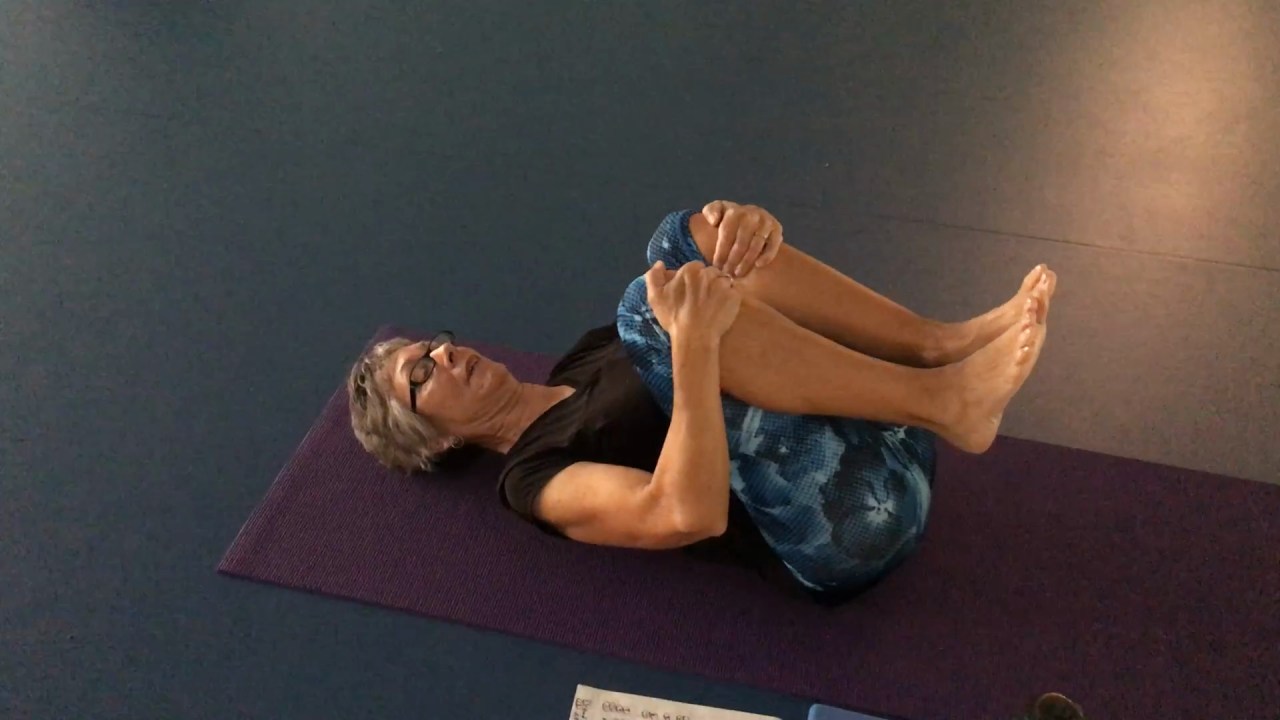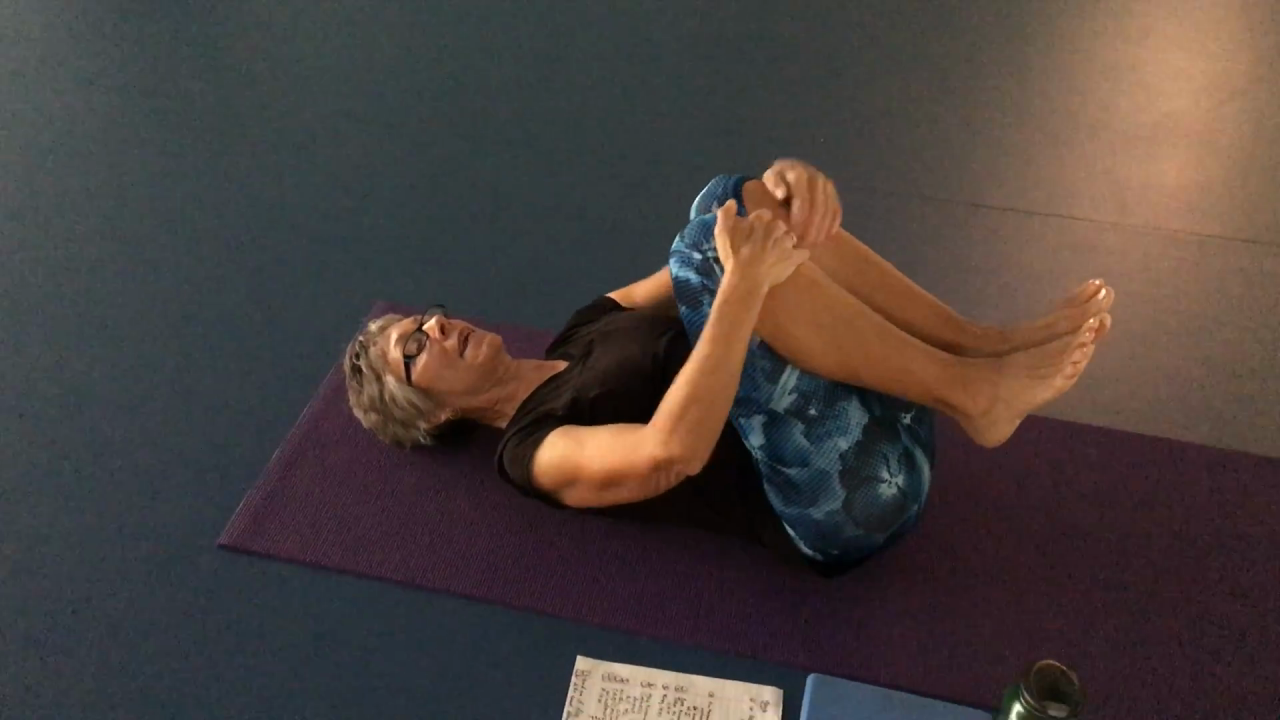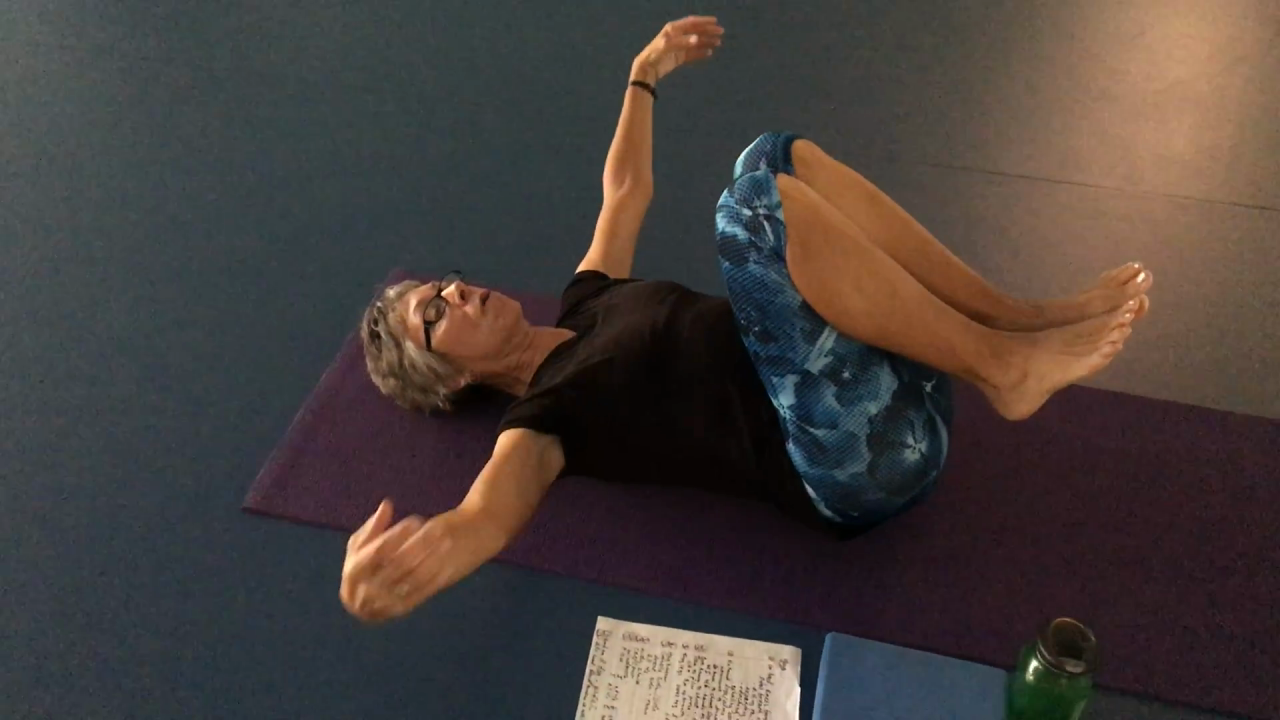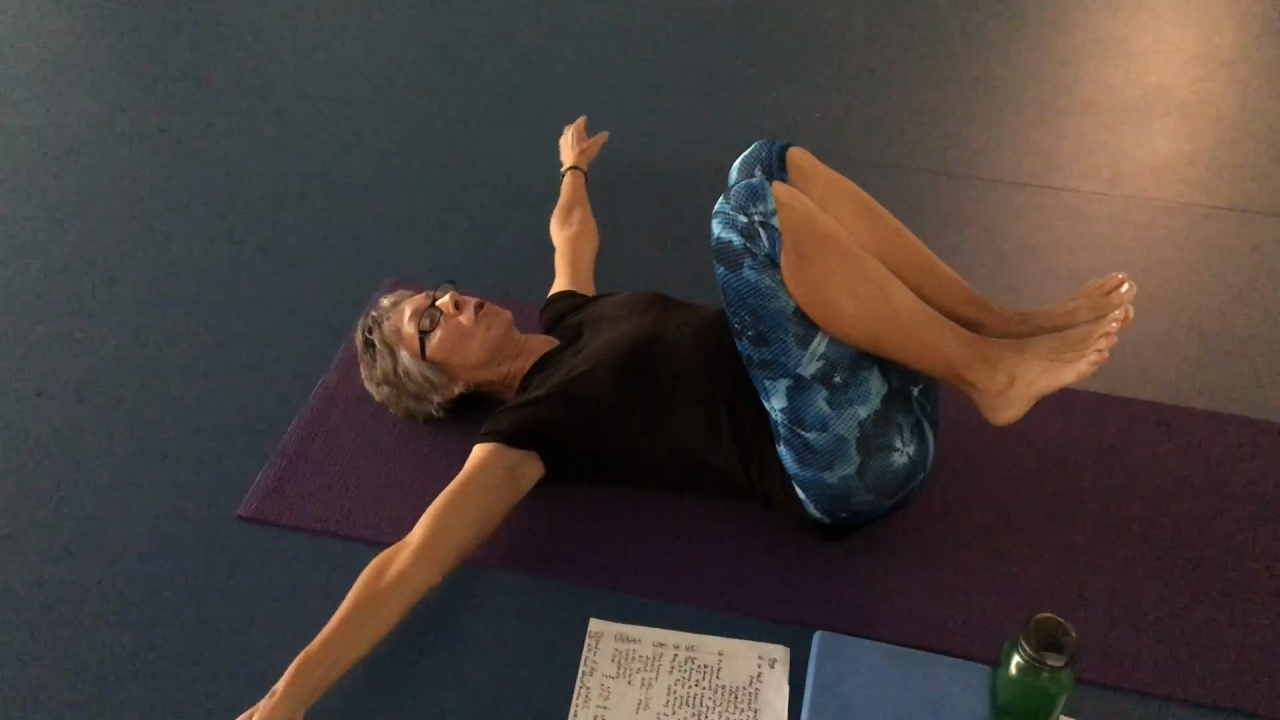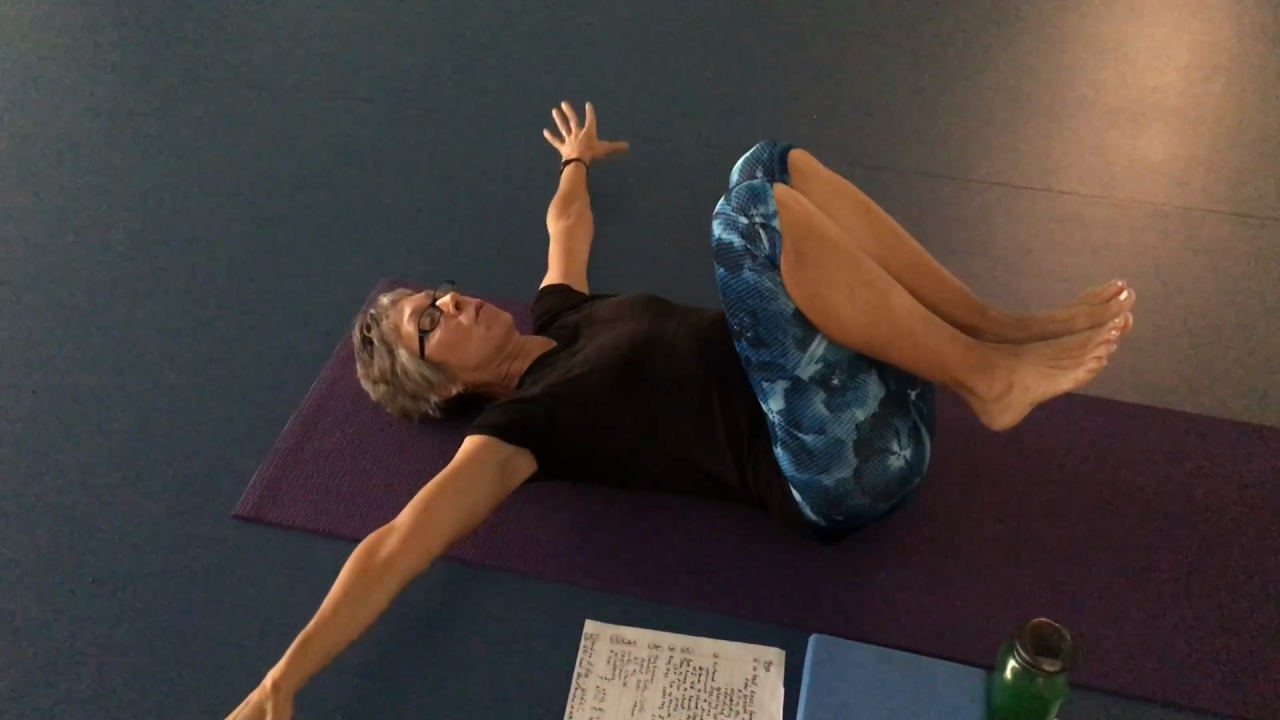
dt=1s
person 1, frame 1
left shoulder: (593, 353)
right shoulder: (537, 480)
right elbow: (692, 516)
left wrist: (744, 227)
right wrist: (693, 341)
left hip: (878, 448)
right hip: (849, 527)
left knee: (690, 241)
right knee: (655, 312)
left ankle: (941, 345)
right ankle: (946, 401)
person 1, frame 2
left shoulder: (586, 329)
right shoulder: (532, 456)
left elbow: (731, 238)
right elbow: (670, 455)
left wrist: (780, 184)
right wrist: (740, 284)
left hip: (880, 431)
right hip: (846, 501)
left knee: (730, 212)
right knee: (714, 255)
left ankle: (981, 343)
right ankle: (974, 396)
person 1, frame 3
left shoulder: (587, 298)
right shoulder: (539, 422)
left elbow: (626, 187)
right elbow: (485, 517)
left wrist: (646, 71)
right wrist: (393, 566)
left hip: (893, 406)
right hip: (856, 467)
left knee: (776, 160)
right knee: (760, 205)
left ankle: (1016, 322)
right ankle: (1003, 370)
person 1, frame 4
left shoulder: (567, 318)
right shoulder: (524, 430)
left elbow: (574, 230)
right elbow: (411, 562)
left hip: (877, 404)
right hip: (844, 465)
left knee: (771, 168)
right knee: (754, 216)
left ankle: (1006, 326)
right ankle: (993, 375)
person 1, frame 5
left shoulder: (557, 318)
right shoulder: (518, 427)
left elbow: (566, 223)
right elbow: (397, 546)
left wrist: (575, 161)
left hip: (873, 410)
right hip: (841, 467)
left knee: (772, 167)
right knee: (753, 215)
left ankle: (1005, 330)
right ankle: (992, 381)
